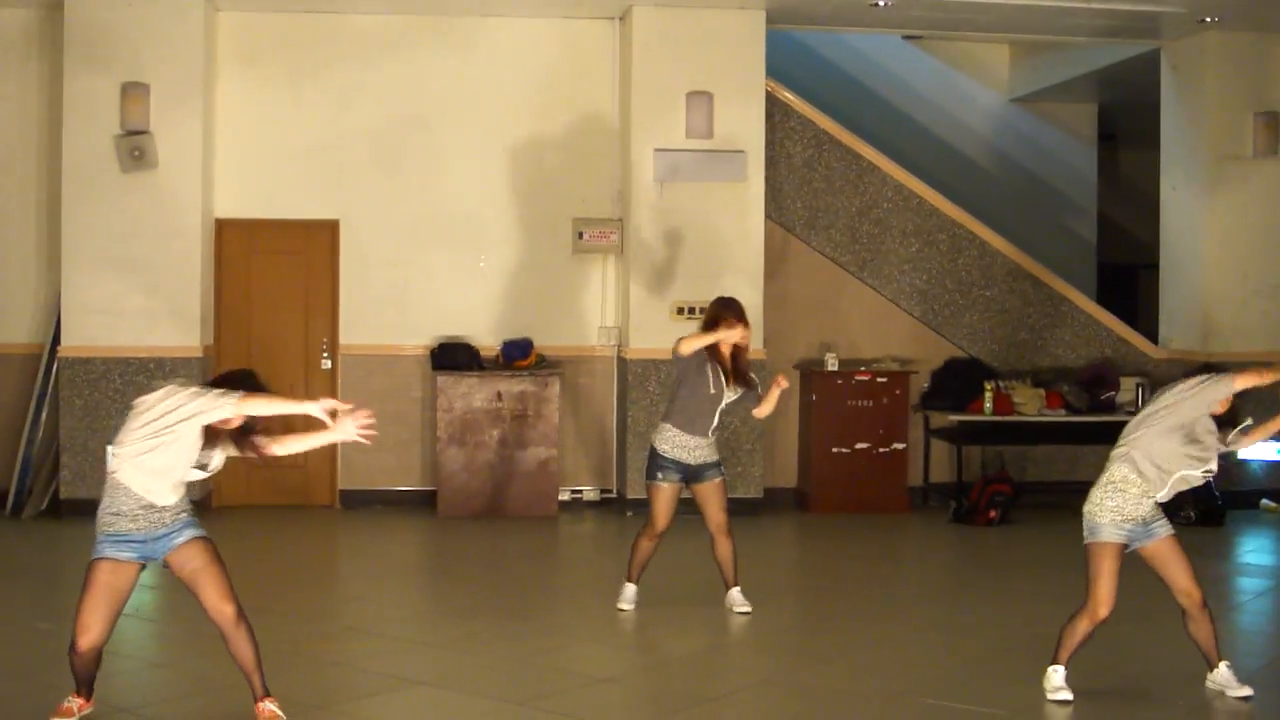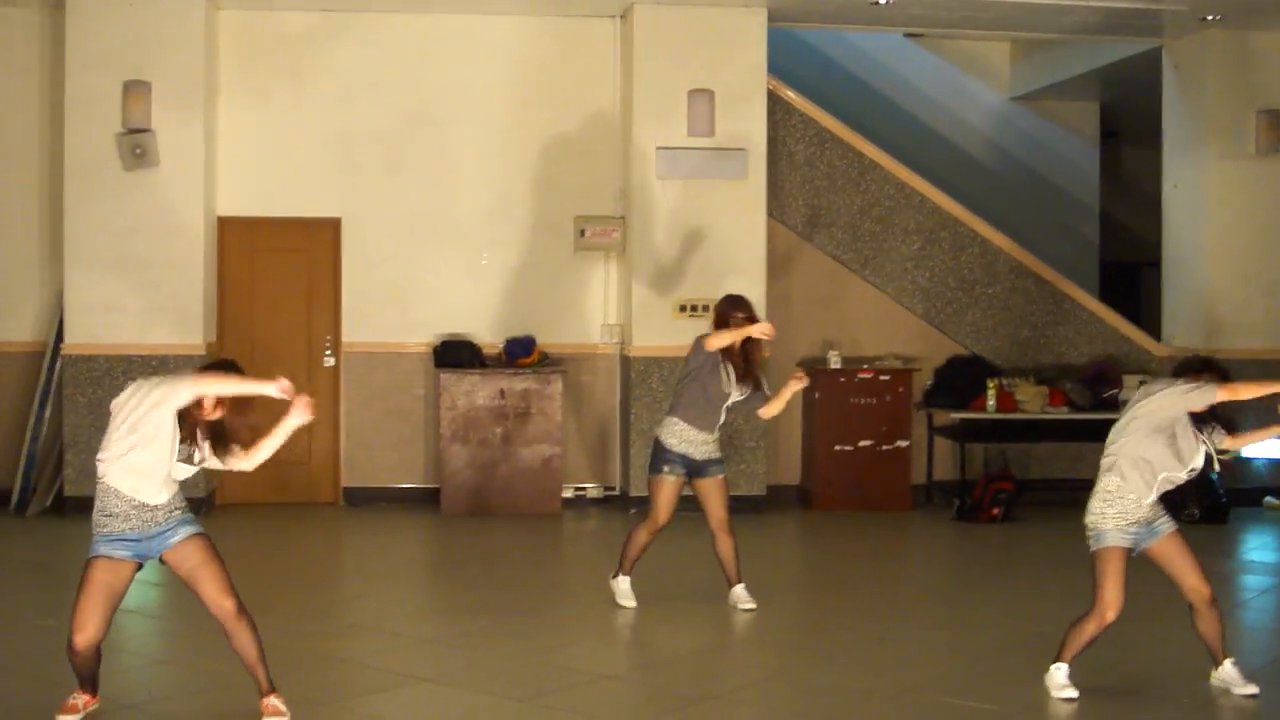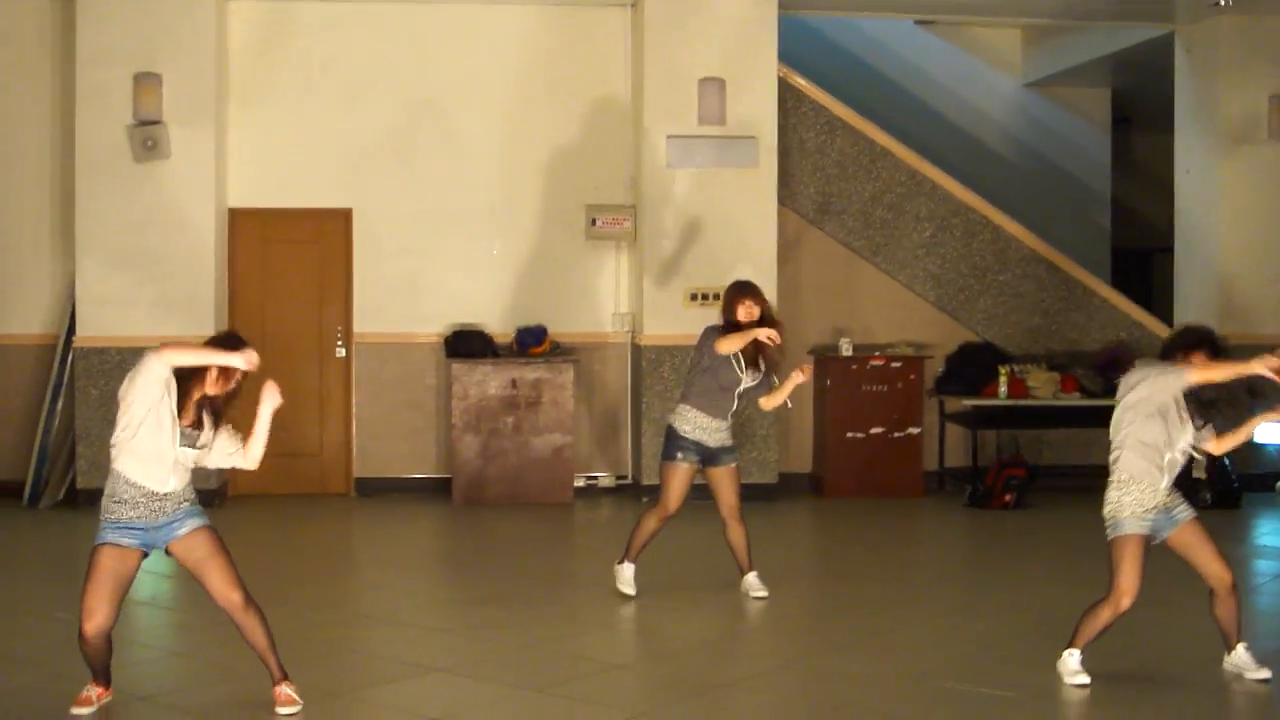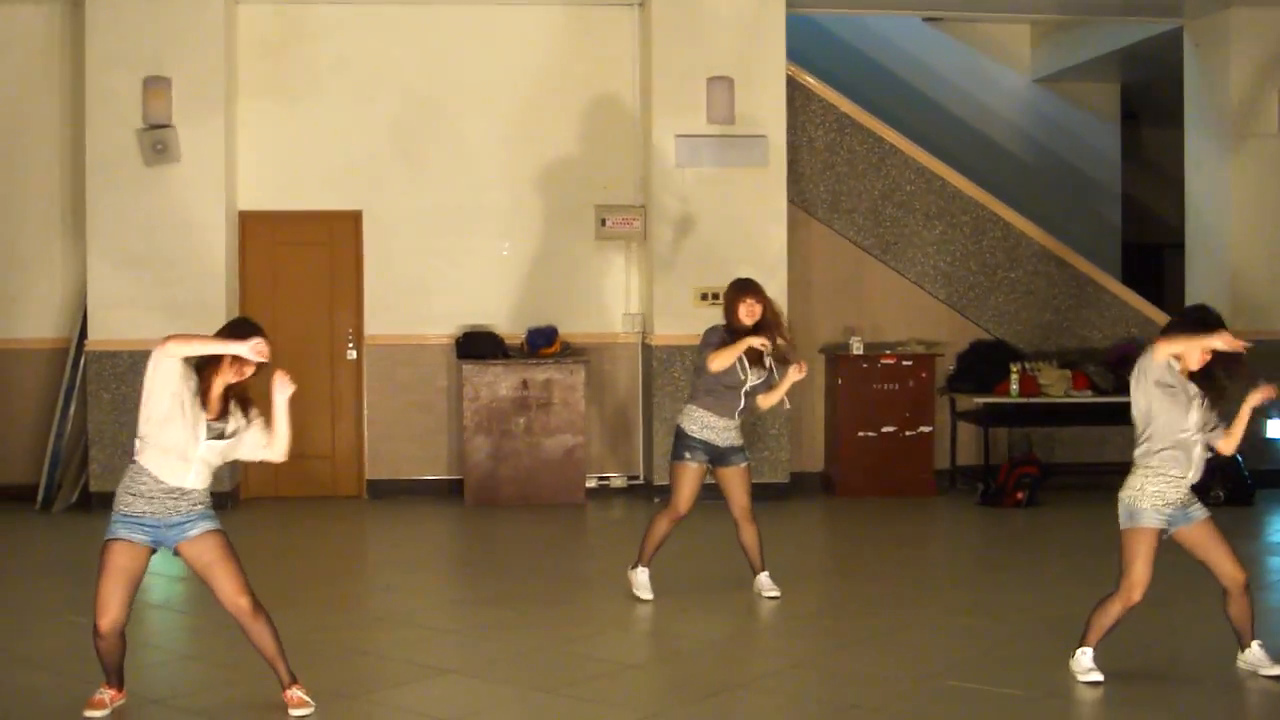
dt=0.1s
person 1, frame 1
left shoulder: (216, 435)
right shoulder: (180, 401)
left elbow: (271, 446)
right elbow: (239, 404)
left wrist: (335, 433)
right wrist: (312, 405)
left hip: (174, 522)
right hip: (121, 527)
left knee: (228, 614)
right knee: (86, 642)
person 1, frame 2
left shoulder: (199, 432)
right shoulder: (151, 399)
left elbow: (244, 459)
right elbow: (199, 382)
left wrist: (290, 422)
right wrist: (266, 386)
left hip: (171, 519)
right hip: (115, 527)
left knee: (229, 608)
right knee: (83, 639)
person 1, frame 3
left shoulder: (211, 421)
right shoulder: (155, 387)
left elbow: (248, 460)
right elbow: (159, 355)
left wrist: (266, 410)
right wrist: (229, 357)
left hip: (180, 511)
right hip: (124, 514)
left knee: (236, 599)
right knee: (92, 627)
left ankle: (281, 683)
right ankle: (101, 685)
person 1, frame 4
left shoulder: (238, 413)
right shoulder: (176, 379)
left elbow: (276, 452)
right elbow: (166, 347)
left wrist: (280, 400)
right wrist: (236, 343)
left hip: (191, 511)
right hip: (137, 509)
left knee: (244, 604)
right knee: (107, 623)
left ankle: (290, 686)
right ankle: (113, 688)
person 2, frame 1
left shoulder: (1205, 432)
right shoulder: (1191, 393)
left elbow: (1246, 437)
right elbow: (1244, 380)
left hip: (1147, 514)
right hip: (1110, 508)
left knee: (1194, 597)
right knee: (1099, 607)
left ankle: (1218, 672)
right ankle: (1056, 673)
person 2, frame 2
left shoulder: (1189, 427)
right shoulder: (1162, 395)
left elbow: (1230, 441)
right elbow: (1229, 392)
left hip: (1149, 513)
right hip: (1112, 514)
left knee: (1202, 593)
right knee: (1107, 611)
left ankle: (1223, 669)
right ankle: (1058, 670)
person 2, frame 3
left shoulder: (1177, 403)
right shoulder: (1146, 382)
left elbow: (1215, 444)
right elbow: (1199, 374)
left hip: (1169, 502)
right hip: (1130, 503)
left knee: (1223, 579)
right knee: (1122, 598)
left ankle: (1236, 654)
right ankle: (1070, 657)
person 2, frame 4
left shoulder: (1196, 395)
right shoulder: (1153, 371)
left elbow: (1226, 446)
right elbow: (1161, 346)
left wrist: (1249, 404)
right wrist: (1209, 338)
left hip: (1182, 498)
right hip: (1146, 495)
left knee: (1236, 578)
right knee: (1132, 591)
left ankle: (1249, 651)
right ankle: (1084, 655)
person 3, frame 1
left shoulder: (739, 370)
right shoulder: (698, 359)
left elbow: (761, 410)
right elbow: (681, 347)
left wrist: (776, 389)
right wrist: (720, 335)
left hip: (705, 455)
right hip: (669, 452)
left knee: (720, 526)
right knee: (657, 527)
left ankle: (733, 591)
right ankle: (630, 586)
person 3, frame 2
left shoulder: (747, 368)
right shoulder: (708, 354)
left elbow: (766, 410)
right elbow: (709, 341)
left wrist: (790, 388)
right wrist: (746, 331)
left hip: (708, 451)
right hip: (674, 446)
left knee: (721, 524)
right knee: (656, 520)
left ankle: (737, 588)
right ankle: (621, 577)
person 3, frame 3
left shoulder: (758, 356)
right shoulder: (716, 335)
left elbow: (766, 402)
right elbow: (723, 347)
left wrist: (792, 382)
right wrist: (754, 332)
left hip: (721, 439)
right hip: (687, 433)
left knee: (732, 512)
right knee: (667, 507)
left ankle: (749, 576)
right ankle: (626, 564)
person 3, frame 4
left shoulder: (763, 354)
right shoulder: (718, 336)
left elbow: (763, 401)
right elbow: (713, 363)
left wrist: (789, 379)
right wrist: (747, 340)
left hip: (730, 438)
right hip: (696, 433)
left knee: (744, 511)
right knee: (678, 509)
left ankle: (761, 576)
right ankle: (640, 569)
